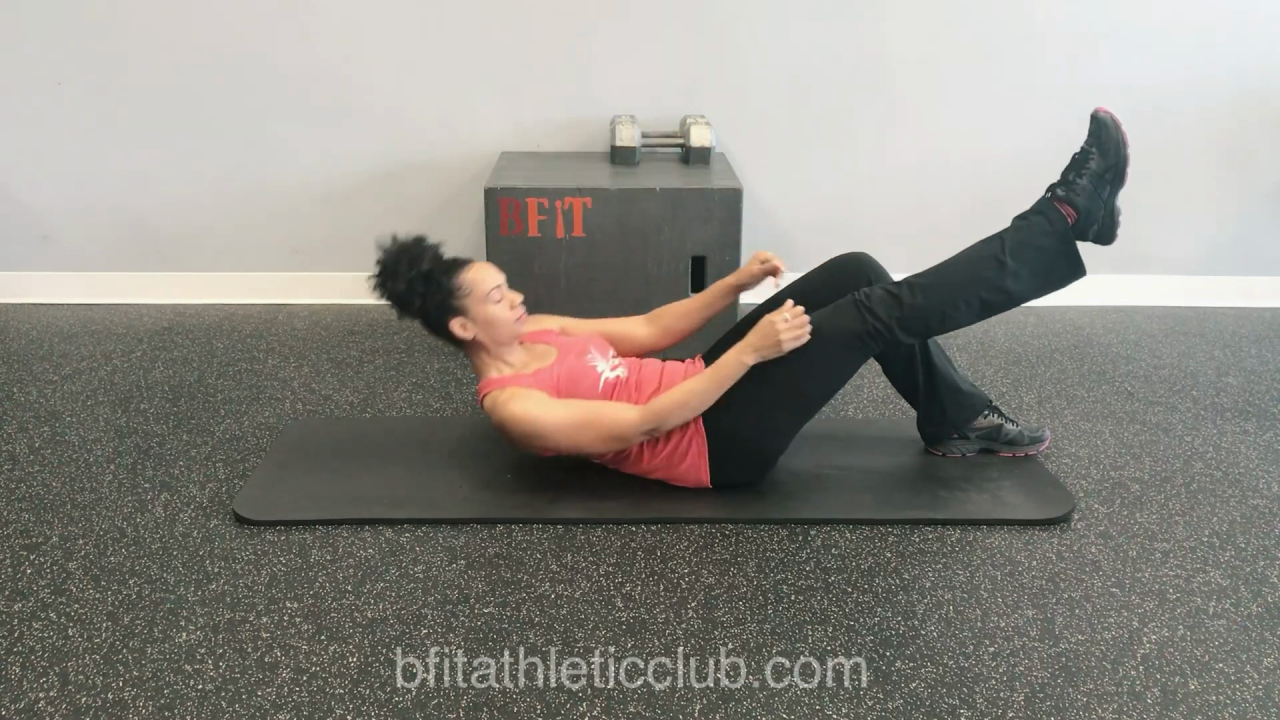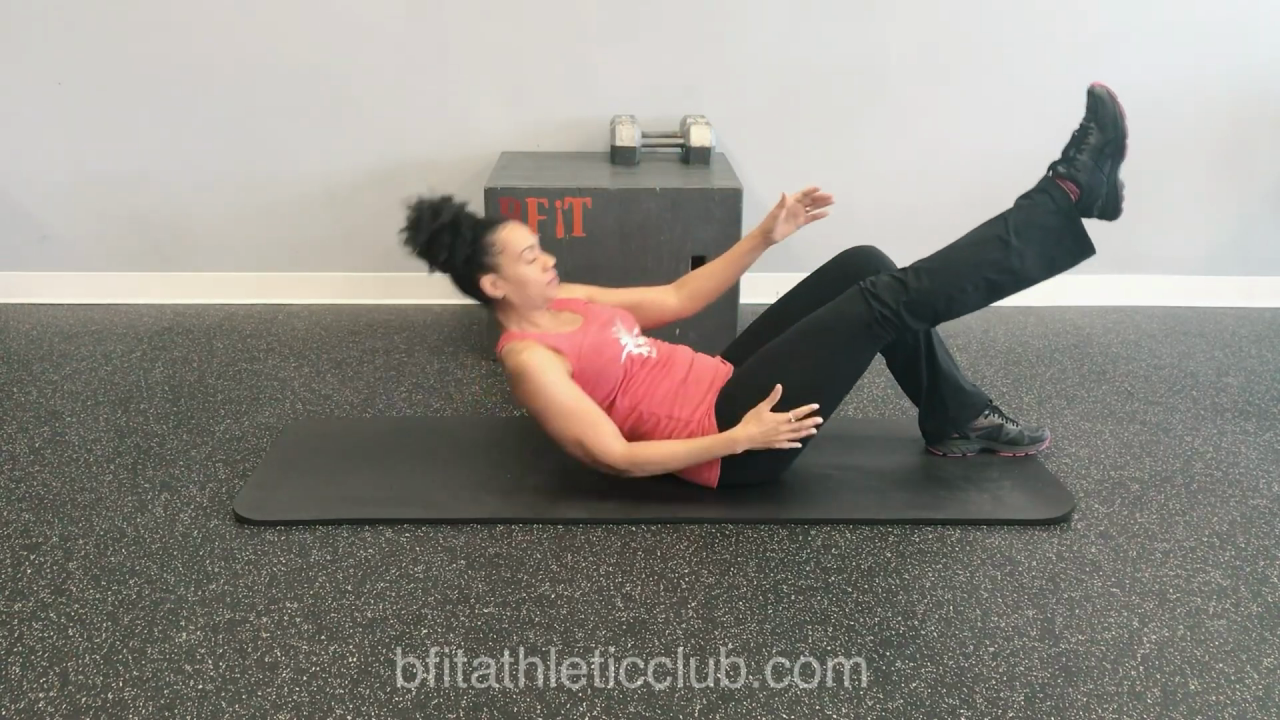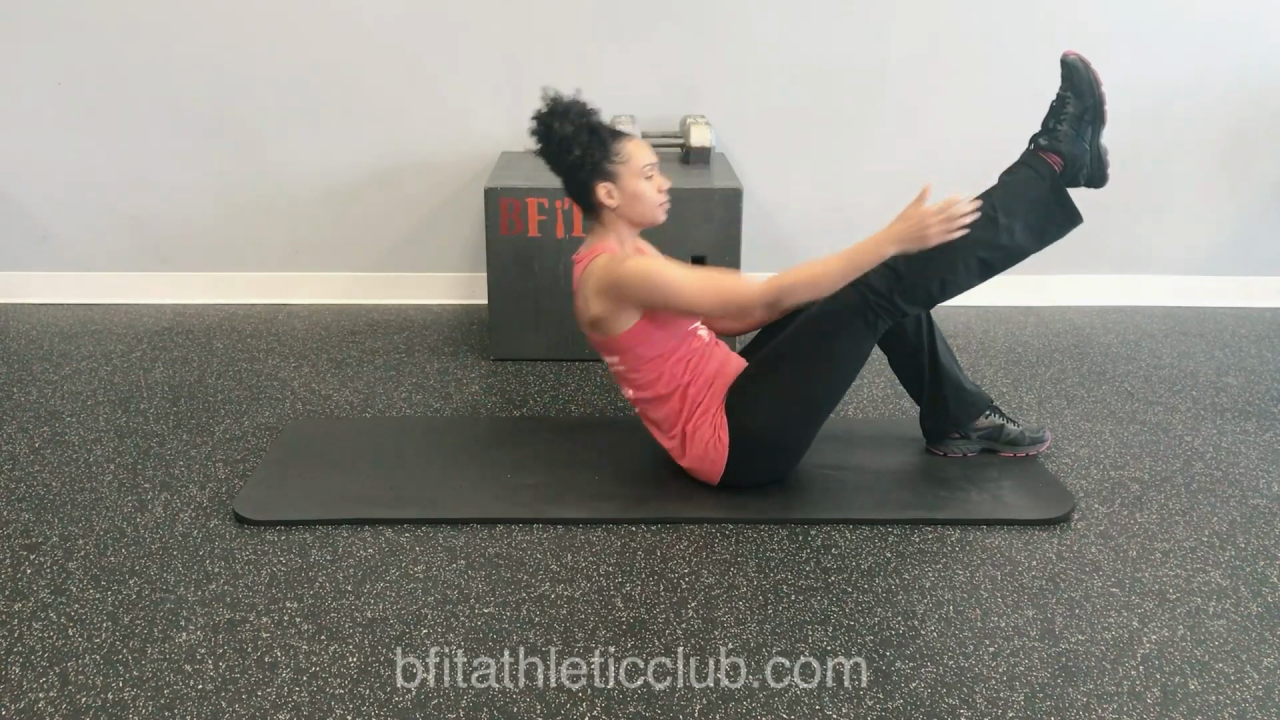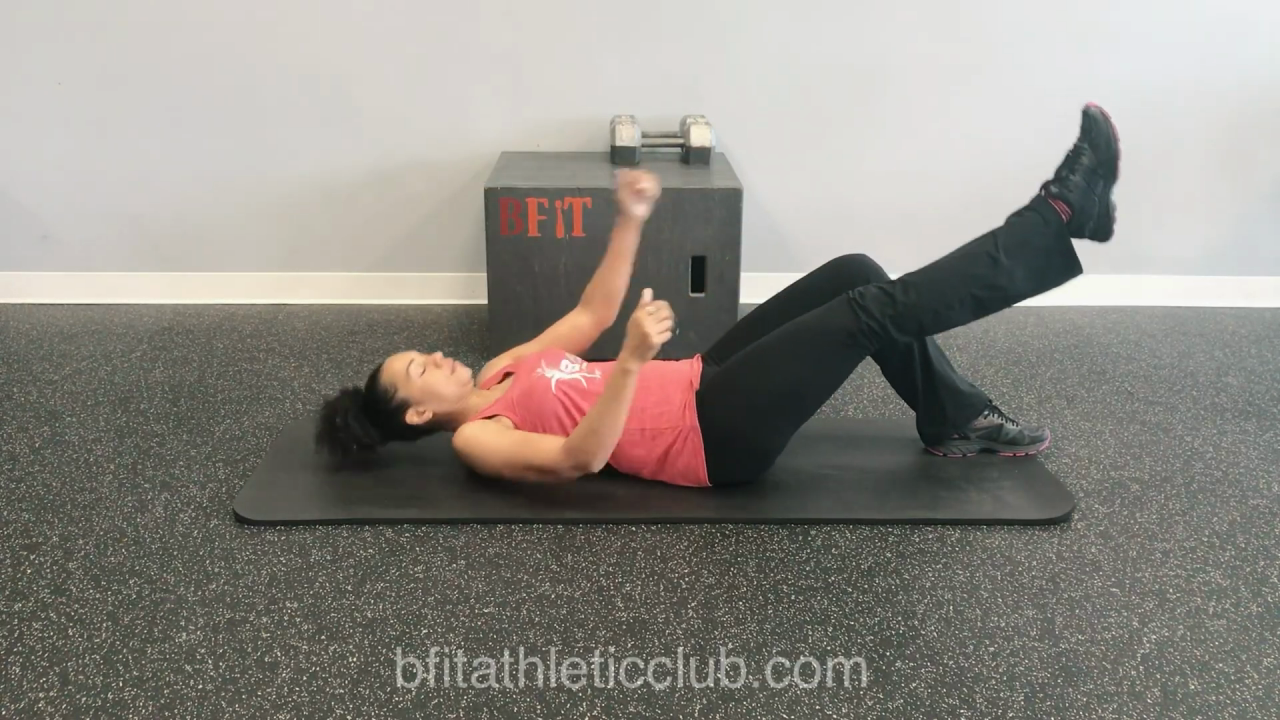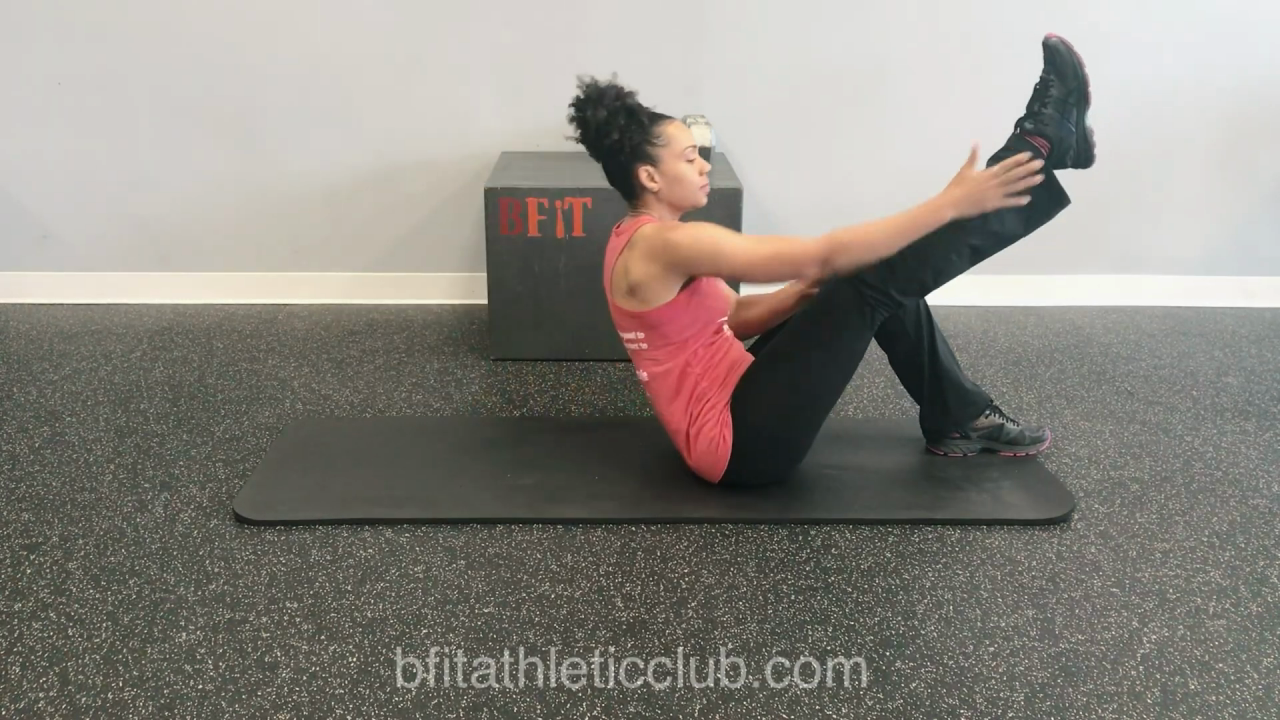
dt=1s
person 1, frame 1
left shoulder: (530, 333)
right shoulder: (508, 403)
left elbow: (647, 330)
right elbow: (644, 424)
left wrist: (734, 283)
right wrist: (754, 347)
left hip: (700, 390)
right hip: (712, 443)
left knee: (856, 273)
right knee: (882, 313)
left ankle: (958, 424)
right ankle: (1065, 217)
person 1, frame 2
left shoulder: (563, 303)
right shoulder: (529, 358)
left elbow: (675, 298)
right elbow: (619, 456)
left wrist: (763, 237)
right wrist: (739, 439)
left hip: (723, 385)
right hip: (727, 447)
left knee: (863, 267)
right knee: (889, 301)
left ankle: (957, 423)
right ankle: (1066, 196)
person 1, frame 3
left shoulder: (617, 253)
right shoulder: (618, 272)
left elbow: (721, 316)
right elbow: (773, 297)
left wrist: (841, 267)
right wrist: (889, 240)
left hip: (727, 403)
right hip: (738, 443)
left knee: (879, 283)
right knee: (885, 291)
left ankle: (959, 424)
right ankle: (1051, 164)
person 1, frame 4
left shoulder: (502, 373)
right shoulder: (478, 439)
left elbow: (592, 314)
right elbow: (583, 456)
left wrist: (631, 221)
right wrist: (635, 360)
left hip: (699, 388)
right hip: (713, 437)
left knee: (855, 274)
right knee: (877, 313)
left ankle: (956, 423)
right ankle: (1057, 216)
person 1, frame 5
left shoulder: (647, 236)
right shoulder: (670, 243)
right elbow: (826, 252)
left wrist: (817, 284)
right wrist: (952, 202)
left hip: (735, 411)
right hip: (744, 441)
left knee: (872, 275)
right knee: (876, 286)
left ankle: (959, 423)
right ankle: (1040, 144)
